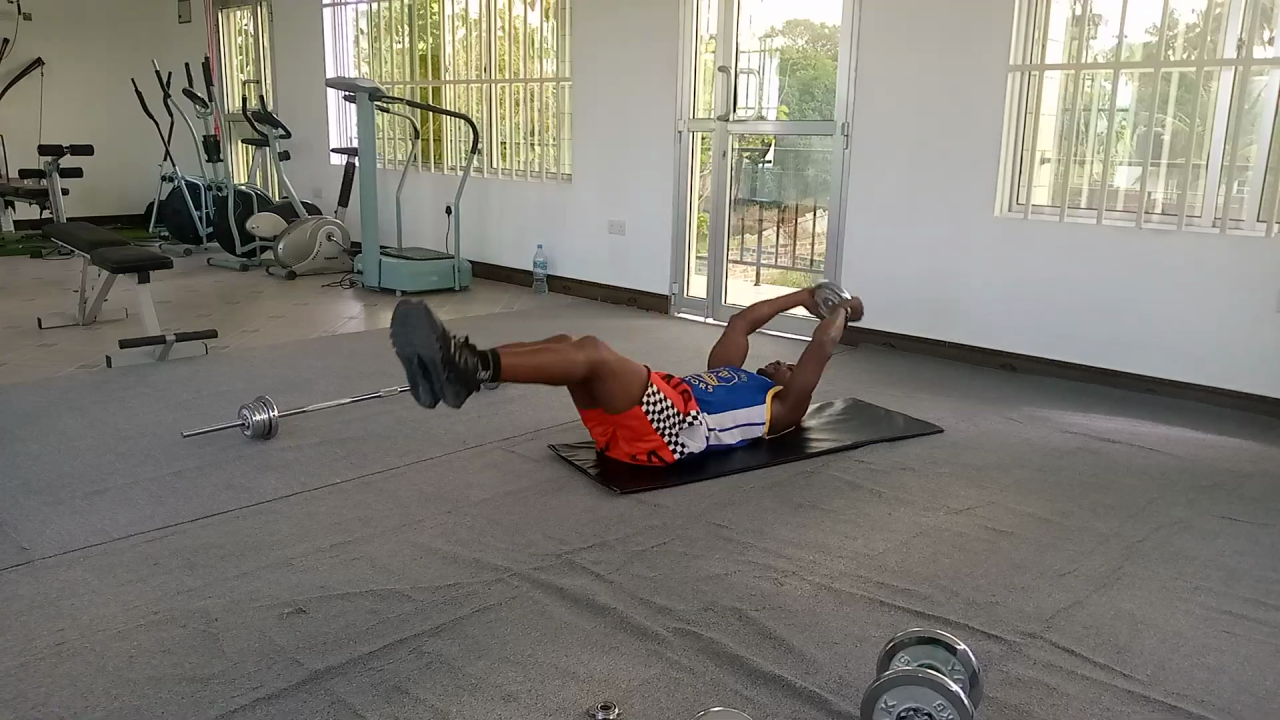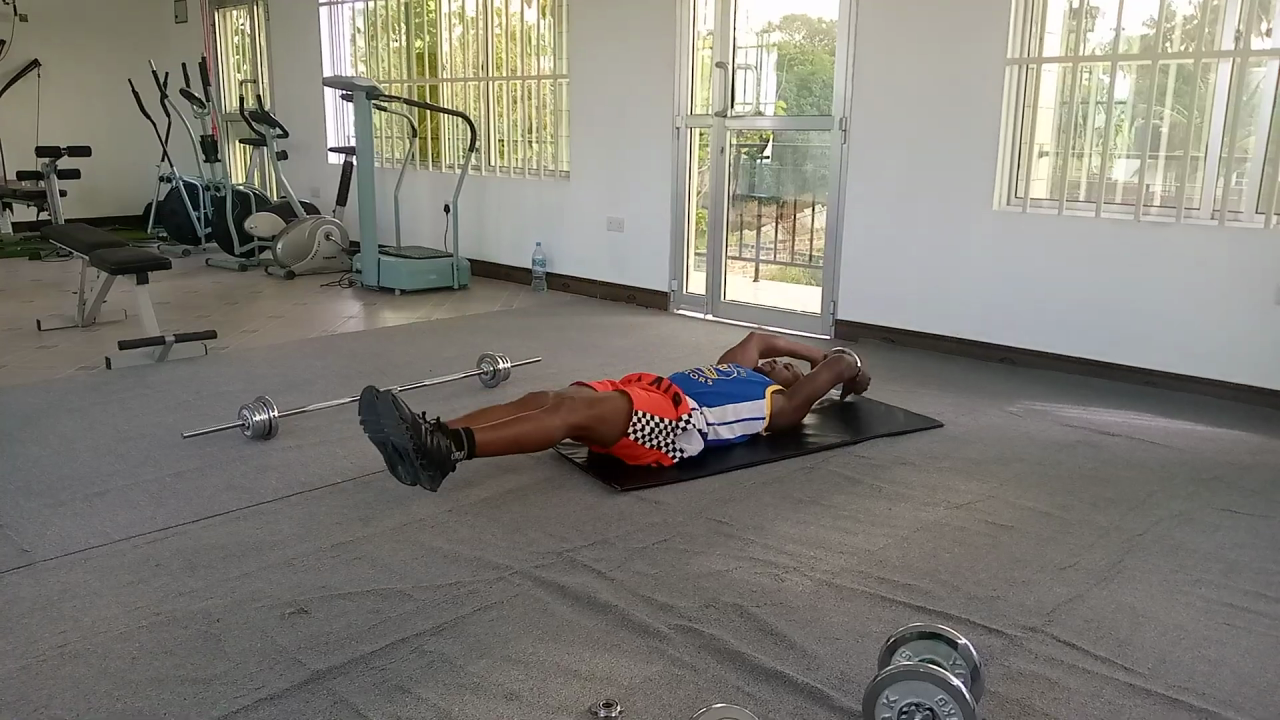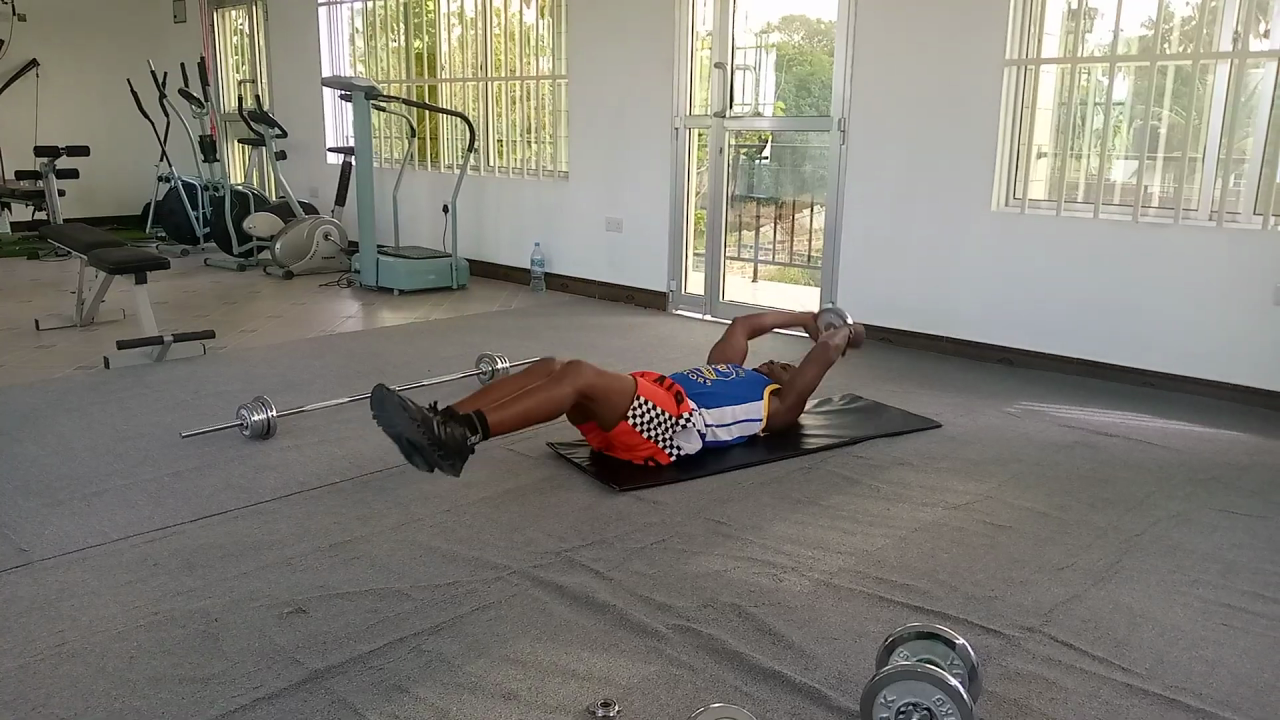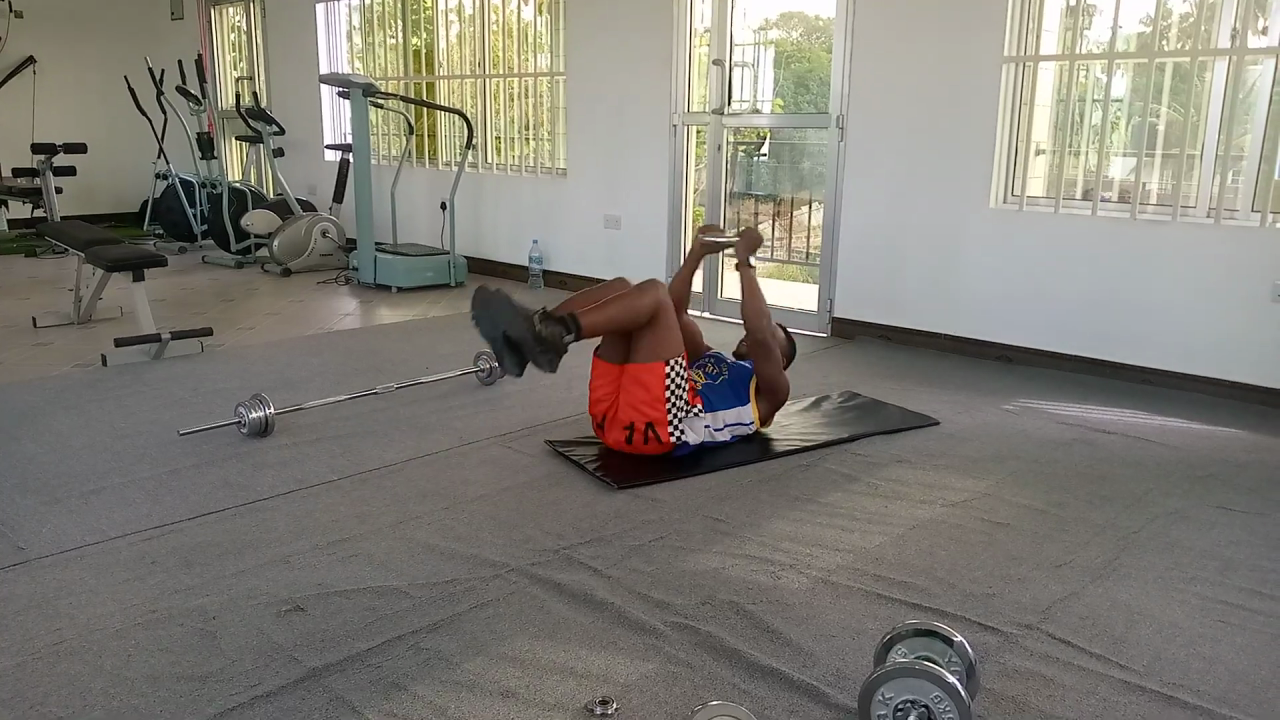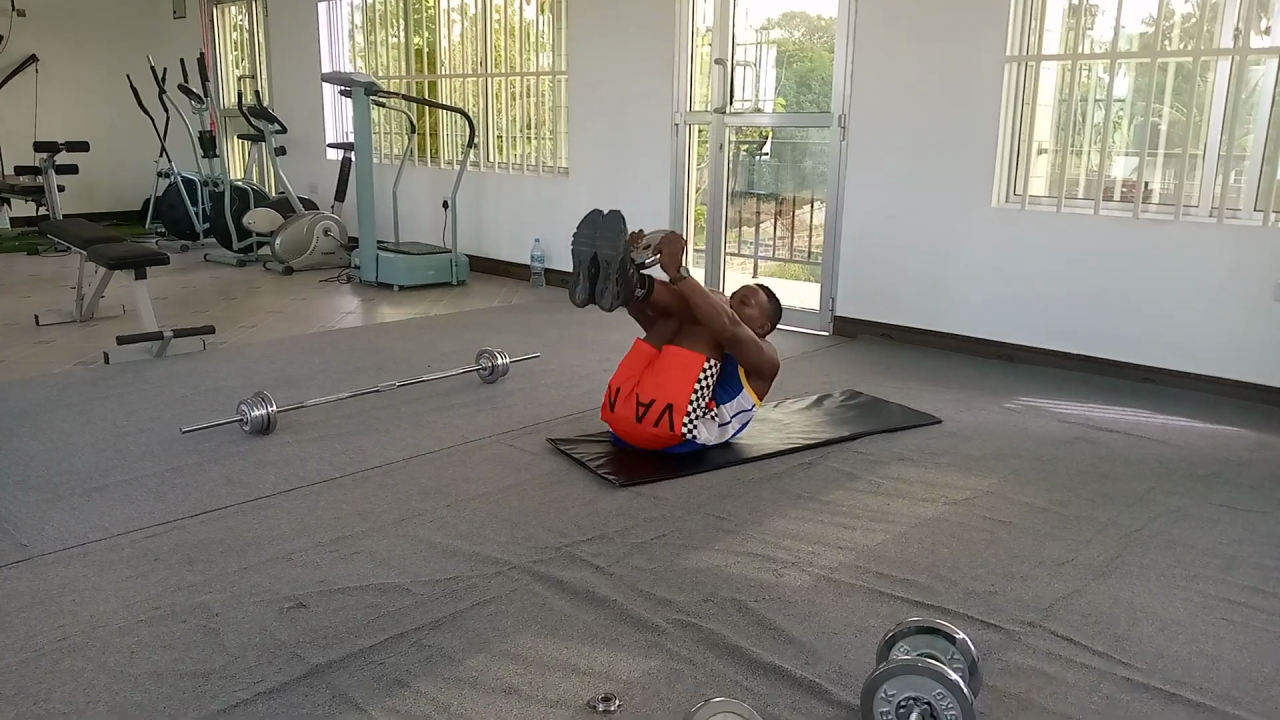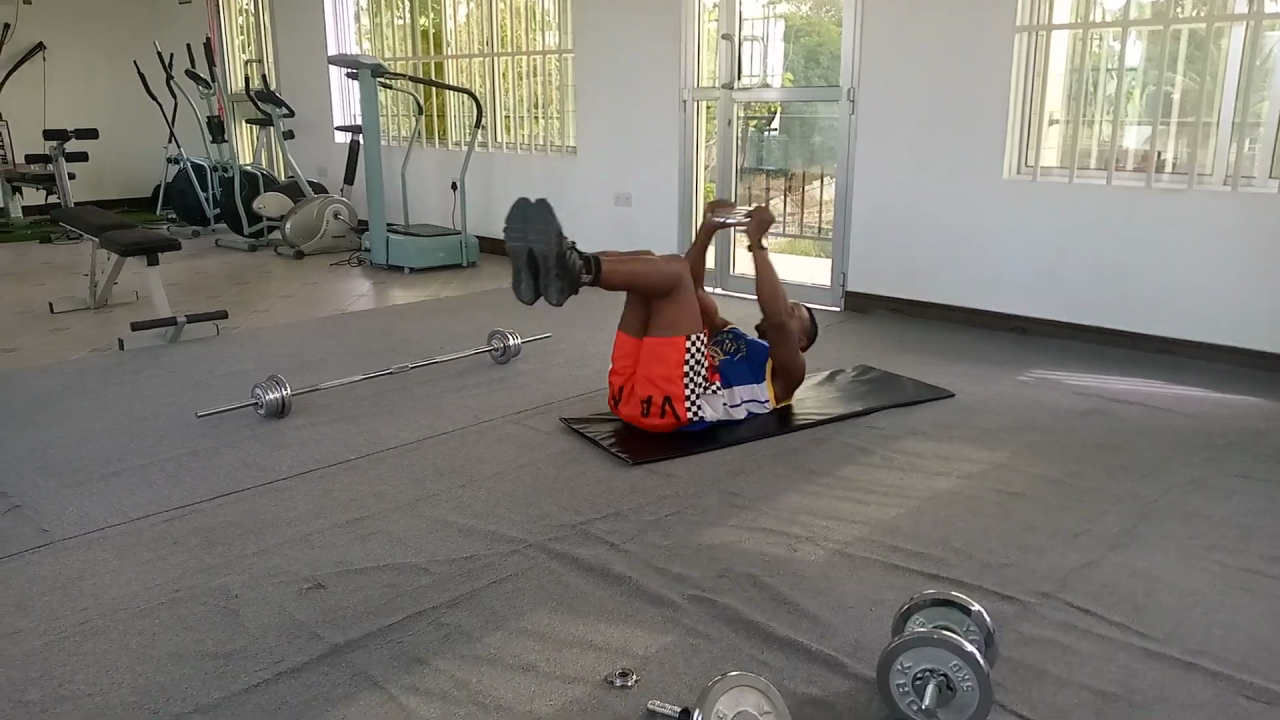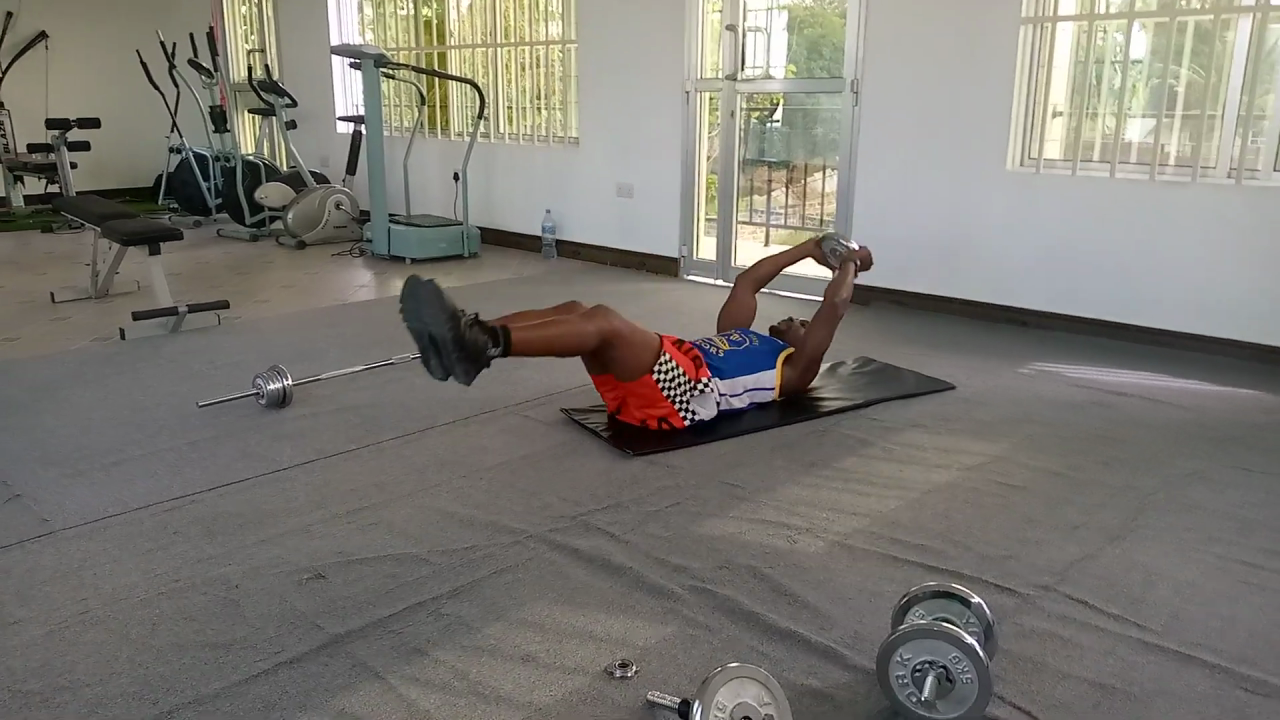
dt=0.3s
person 1, frame 1
left shoulder: (782, 410)
right shoulder: (731, 372)
left elbow: (818, 351)
right elbow: (741, 322)
left wrist: (837, 316)
right wrist: (797, 297)
left hip: (673, 426)
right hip: (640, 414)
left knee: (590, 351)
right knee: (565, 345)
left ankle: (470, 369)
right ankle: (455, 362)
person 1, frame 2
left shoulder: (783, 405)
right shoulder: (737, 373)
left elbow: (837, 366)
right elbow: (759, 338)
left wrist: (849, 364)
right wrist: (816, 352)
left hip: (671, 423)
right hip: (646, 390)
left knee: (569, 409)
right knee: (543, 401)
left ankle: (444, 450)
right ankle: (433, 435)
person 1, frame 3
left shoulder: (778, 402)
right shoulder: (733, 374)
left elbow: (819, 360)
right elbow: (742, 326)
left wrist: (840, 337)
right wrist: (808, 321)
left hip: (669, 432)
left knee: (577, 375)
right knee: (551, 370)
left ankle: (461, 435)
right ankle: (447, 423)
person 1, frame 4
left shoulder: (768, 389)
right shoulder: (707, 358)
left elbow: (760, 335)
right elbow: (677, 310)
left wrist: (745, 265)
right wrist: (697, 254)
left hip: (664, 426)
right hip: (614, 417)
left knee: (652, 293)
right knee: (620, 289)
left ankle: (553, 337)
right ankle: (538, 331)
person 1, frame 5
left shoulder: (762, 361)
right shoulder: (711, 348)
left elbow: (727, 327)
right elbow: (641, 310)
left wrist: (676, 271)
left hip: (670, 425)
right hip: (623, 410)
left knee: (707, 310)
left ankle: (623, 282)
right ankle: (599, 280)
person 1, frame 6
left shoulder: (787, 370)
right shoulder: (723, 334)
left elbow: (779, 320)
right elbow: (694, 284)
left wrist: (758, 245)
right wrist: (708, 230)
left hip: (676, 405)
right hip: (631, 392)
left knee: (675, 270)
left ankle: (577, 268)
right ankle: (551, 273)
person 1, frame 7
left shoulder: (793, 369)
right shoulder: (743, 334)
left elbow: (830, 312)
right elbow: (747, 281)
left wrist: (849, 271)
right wrist: (805, 249)
left hip: (682, 395)
right hip: (655, 373)
left knee: (602, 320)
right knee: (574, 312)
left ankle: (484, 346)
right ankle: (469, 334)
